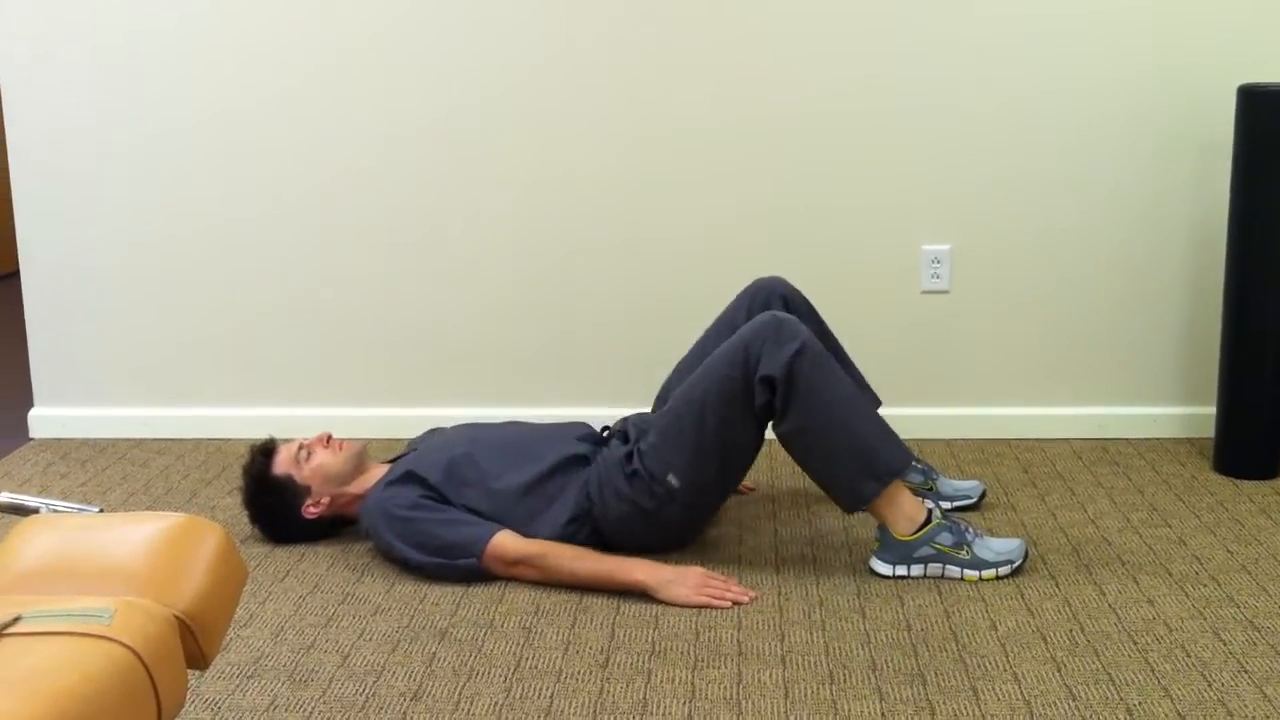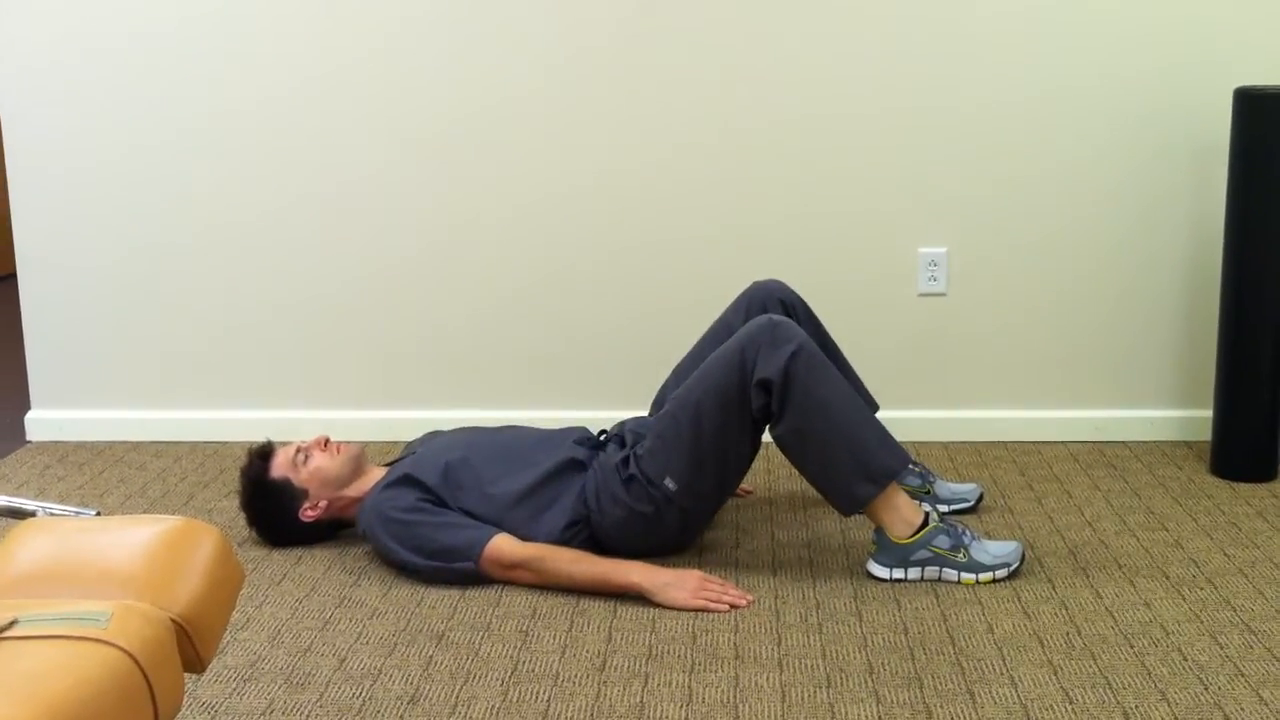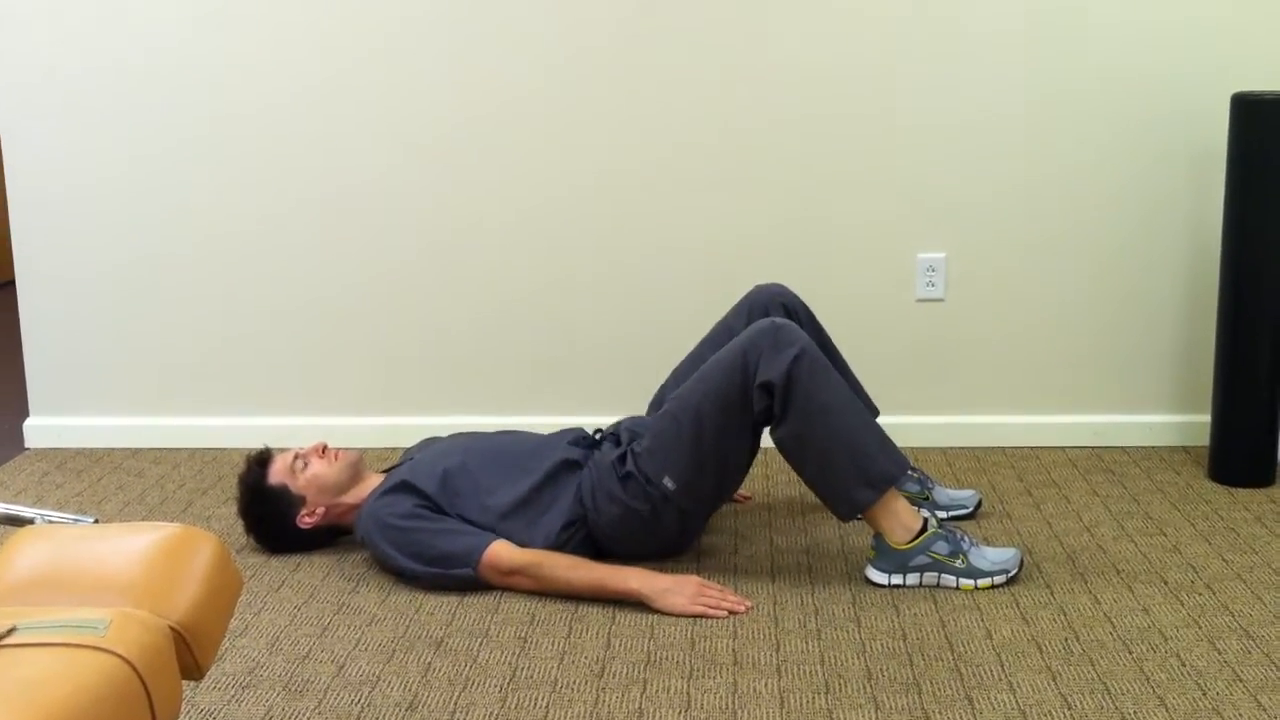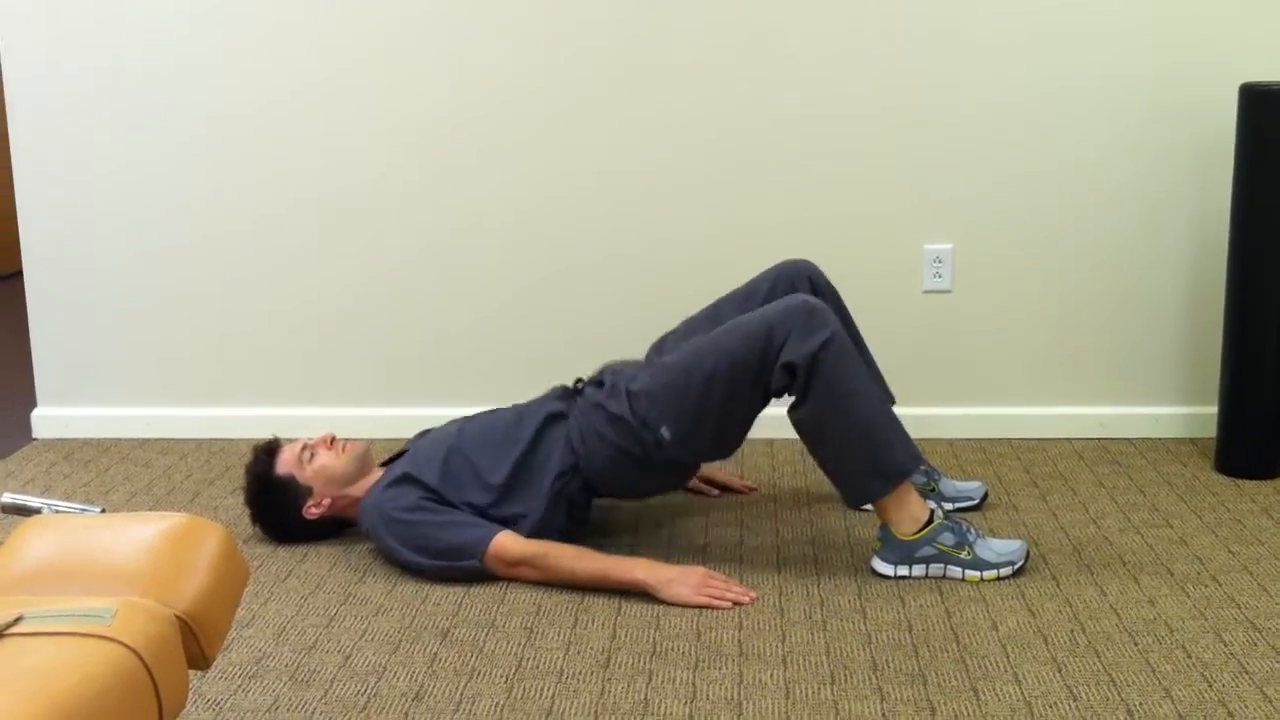
dt=0.3s
person 1, frame 1
left shoulder: (420, 456)
right shoulder: (392, 514)
right elbow: (516, 555)
left wrist: (705, 455)
right wrist: (652, 576)
left hip: (626, 447)
right hip: (636, 498)
left knee: (770, 299)
right knee: (775, 341)
left ankle: (895, 470)
right ankle: (910, 530)
person 1, frame 2
left shoulder: (419, 460)
right shoulder: (389, 515)
right elbow: (512, 559)
left wrist: (705, 457)
right wrist: (651, 579)
left hip: (623, 449)
right hip: (634, 504)
left knee: (768, 302)
right knee: (770, 345)
left ankle: (891, 473)
right ankle: (906, 534)
person 1, frame 3
left shoulder: (414, 467)
right shoulder: (387, 524)
right elbow: (513, 565)
left wrist: (691, 471)
right wrist: (648, 584)
left hip: (620, 451)
right hip: (625, 500)
left knee: (773, 305)
right knee: (777, 346)
left ankle: (890, 480)
right ankle: (907, 540)
person 1, frame 4
left shoulder: (416, 461)
right shoulder: (392, 514)
right elbow: (516, 556)
left wrist: (681, 457)
right wrist: (654, 576)
left hip: (617, 399)
right hip: (617, 435)
left knee: (797, 283)
right knee: (802, 327)
left ankle: (897, 471)
right ankle: (911, 531)
